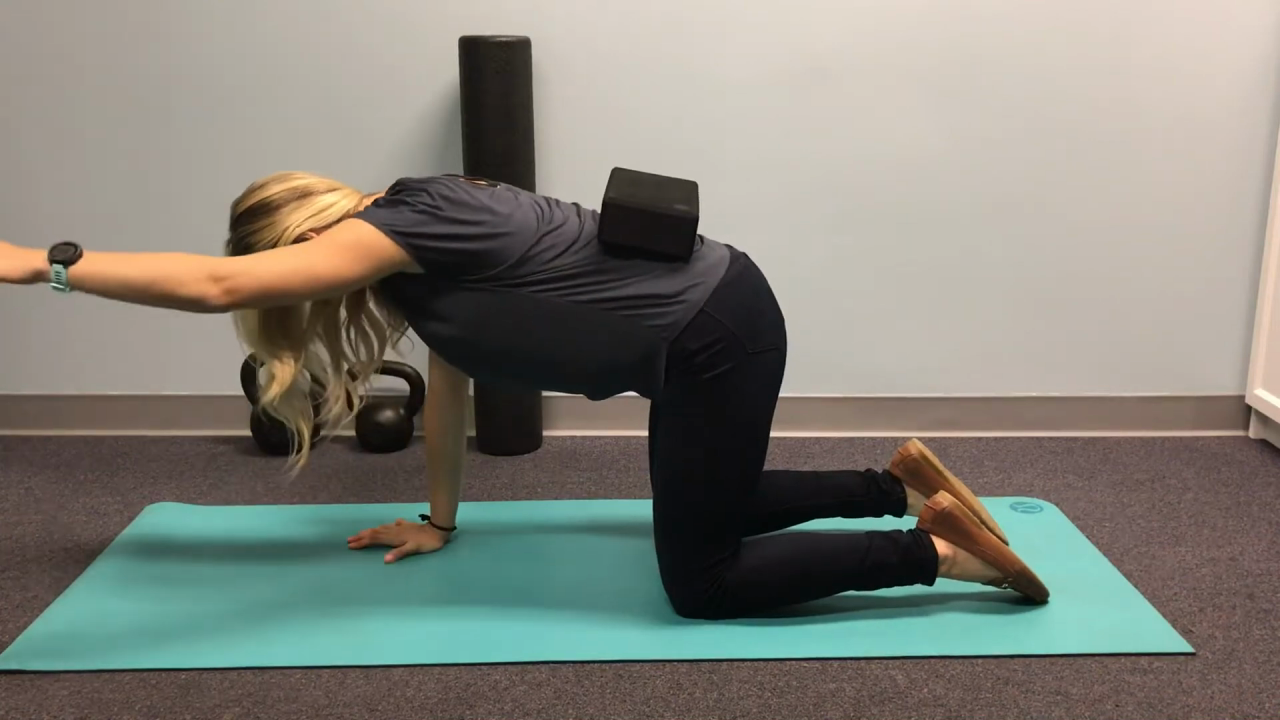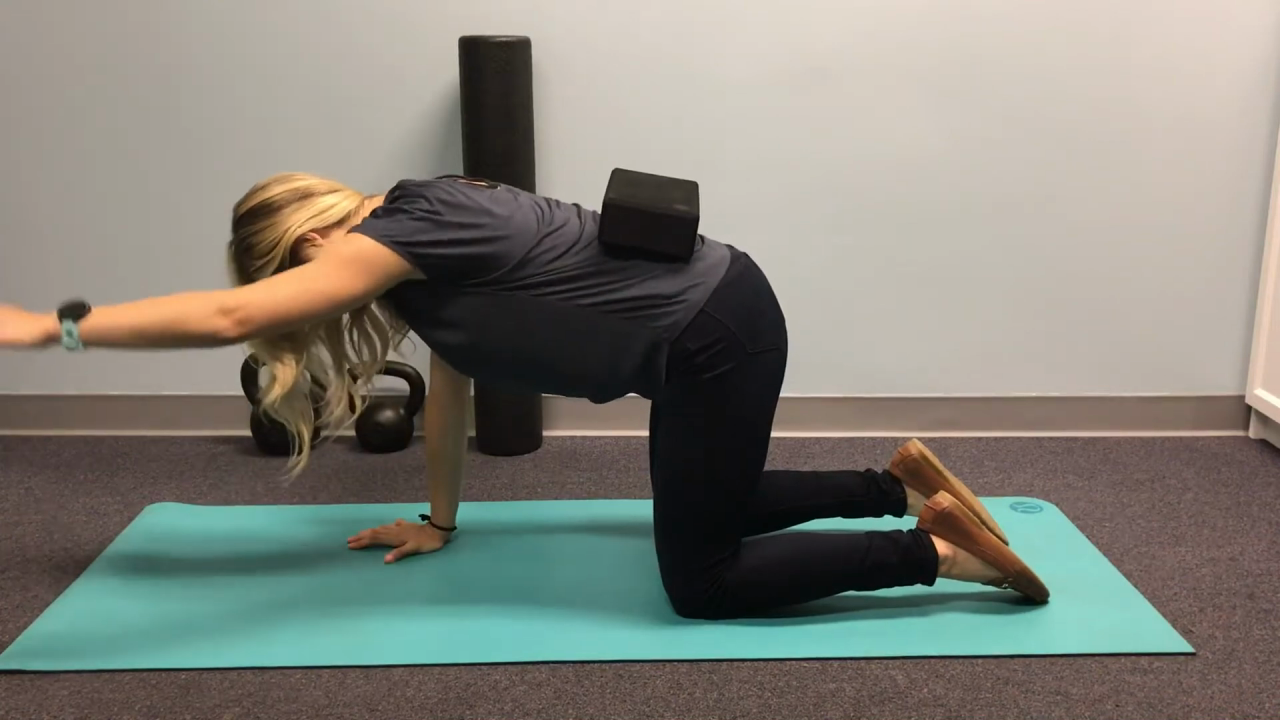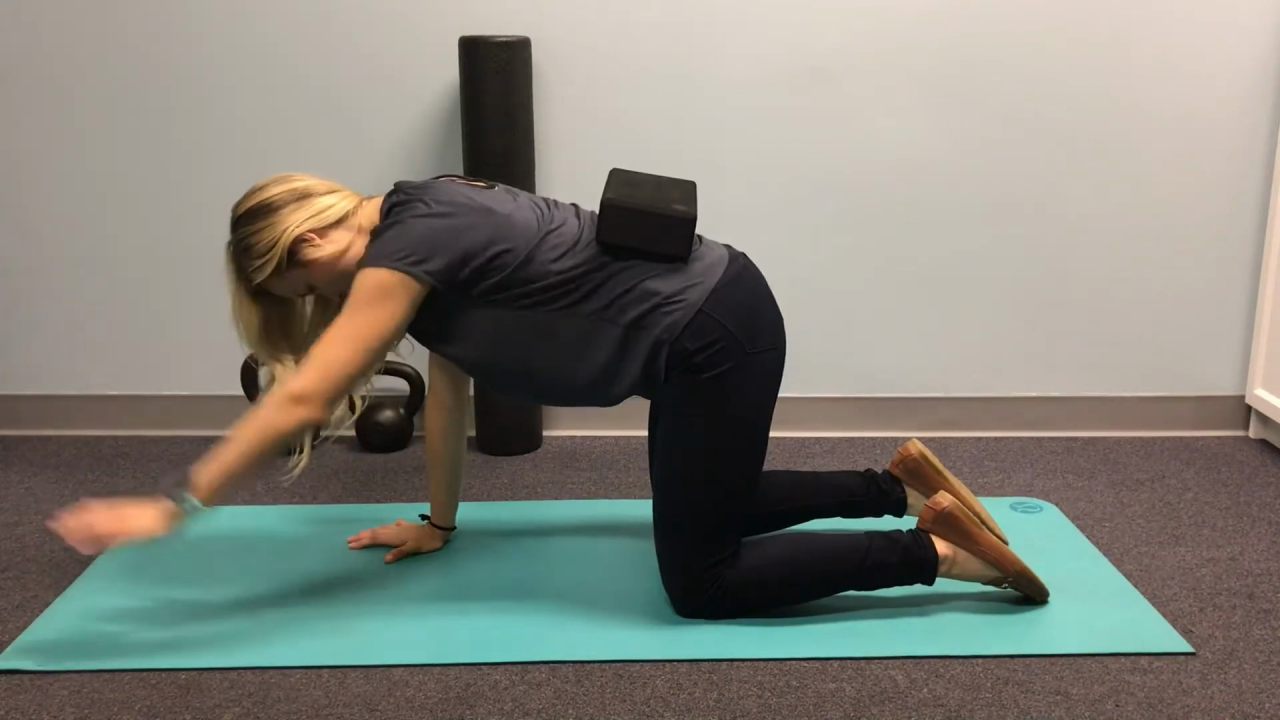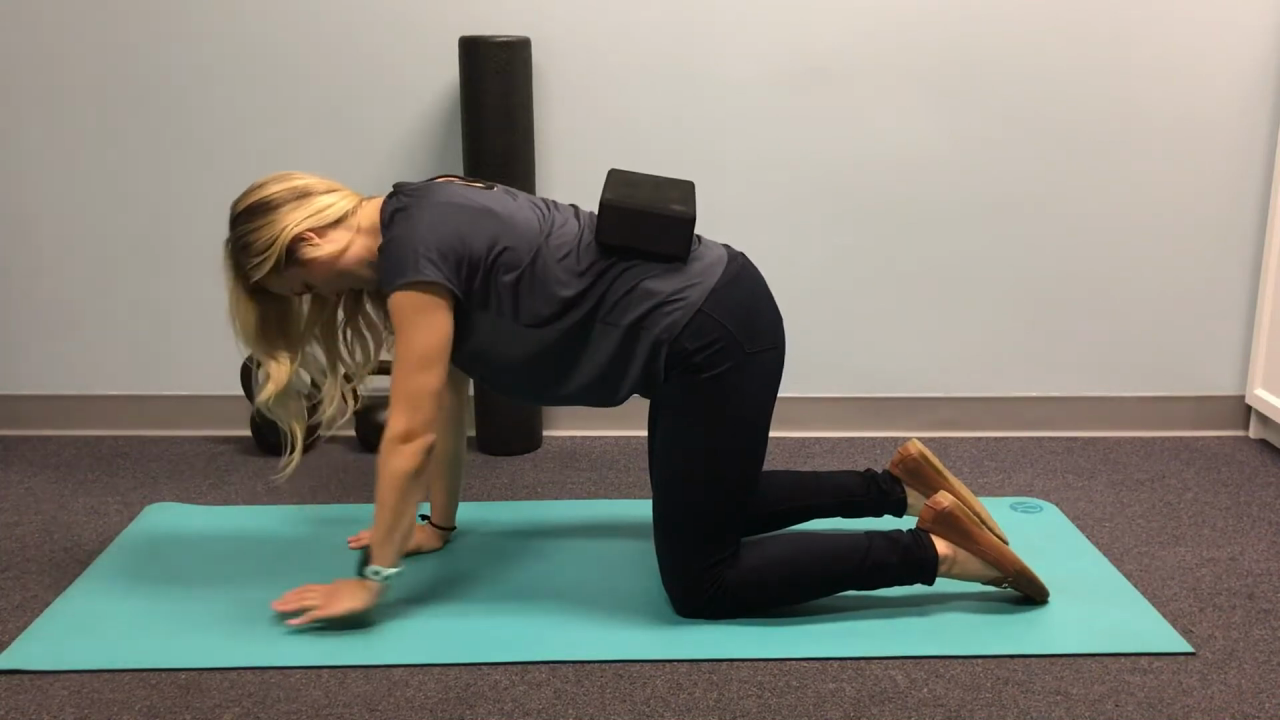
dt=0.3s
person 1, frame 1
left shoulder: (404, 229)
right shoulder: (421, 234)
left elbow: (218, 283)
right elbow: (448, 380)
right wrist: (438, 519)
left hip: (716, 337)
right hip: (711, 320)
left knee: (701, 578)
right knee: (711, 507)
left ankle: (937, 550)
right ankle: (901, 486)
person 1, frame 2
left shoulder: (401, 239)
right shoulder: (421, 231)
left elbow: (226, 316)
right elbow: (449, 382)
right wrist: (438, 521)
left hip: (715, 339)
right hip: (714, 320)
left knee: (703, 581)
right knee: (711, 511)
left ankle: (936, 552)
right ankle: (899, 485)
person 1, frame 3
left shoulder: (404, 249)
right shoulder: (417, 226)
left elbow: (304, 400)
right elbow: (449, 385)
left wrist: (170, 505)
right wrist: (437, 521)
left hip: (713, 338)
right hip: (707, 314)
left knee: (701, 578)
right knee: (705, 505)
left ankle: (933, 550)
right ankle: (897, 486)
person 1, frame 4
left shoulder: (412, 253)
right shoulder: (418, 219)
left elbow: (409, 432)
right elbow: (447, 390)
left wrist: (371, 575)
right wrist: (437, 522)
left hip: (711, 336)
right hip: (716, 310)
left knee: (701, 581)
right knee: (715, 504)
left ankle: (938, 549)
right ankle: (897, 484)
